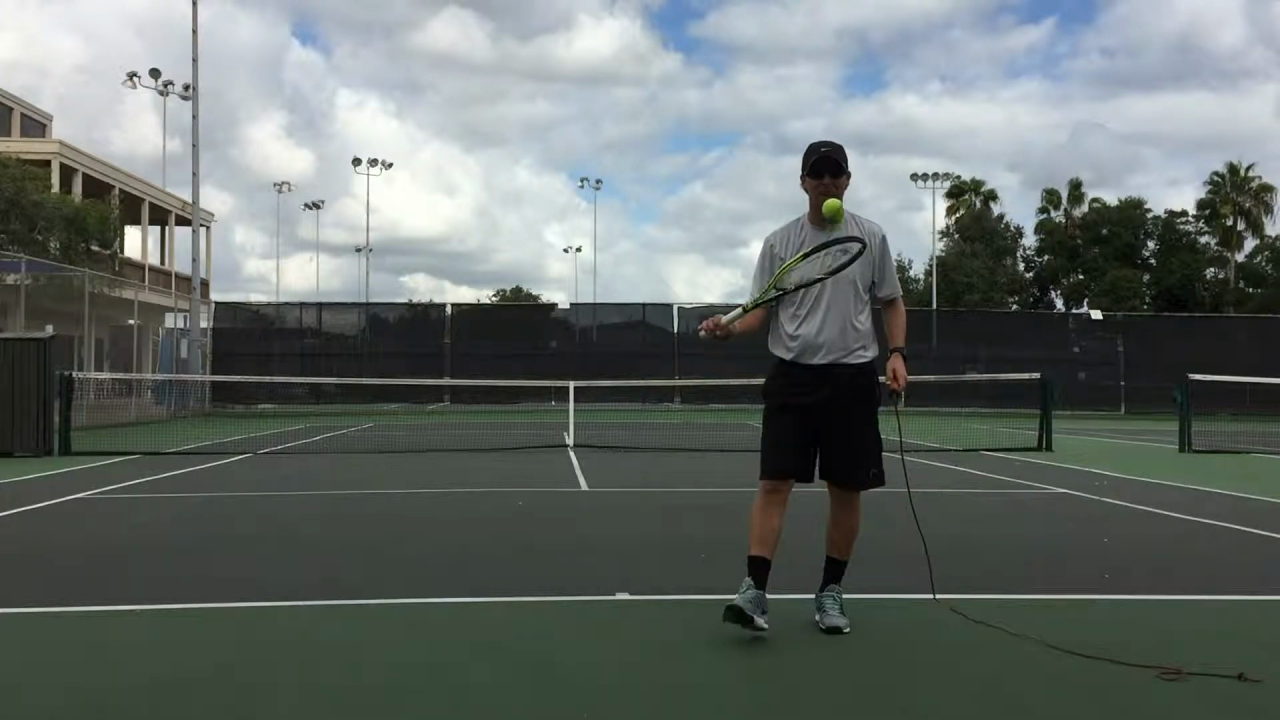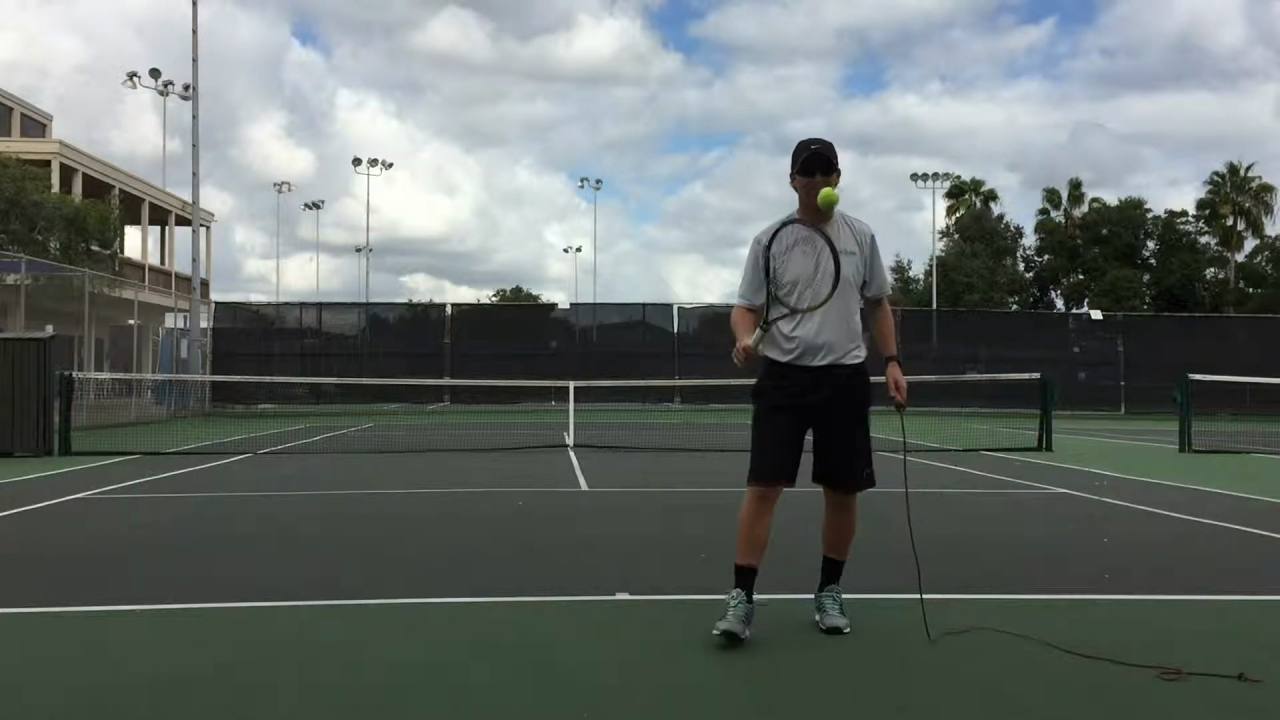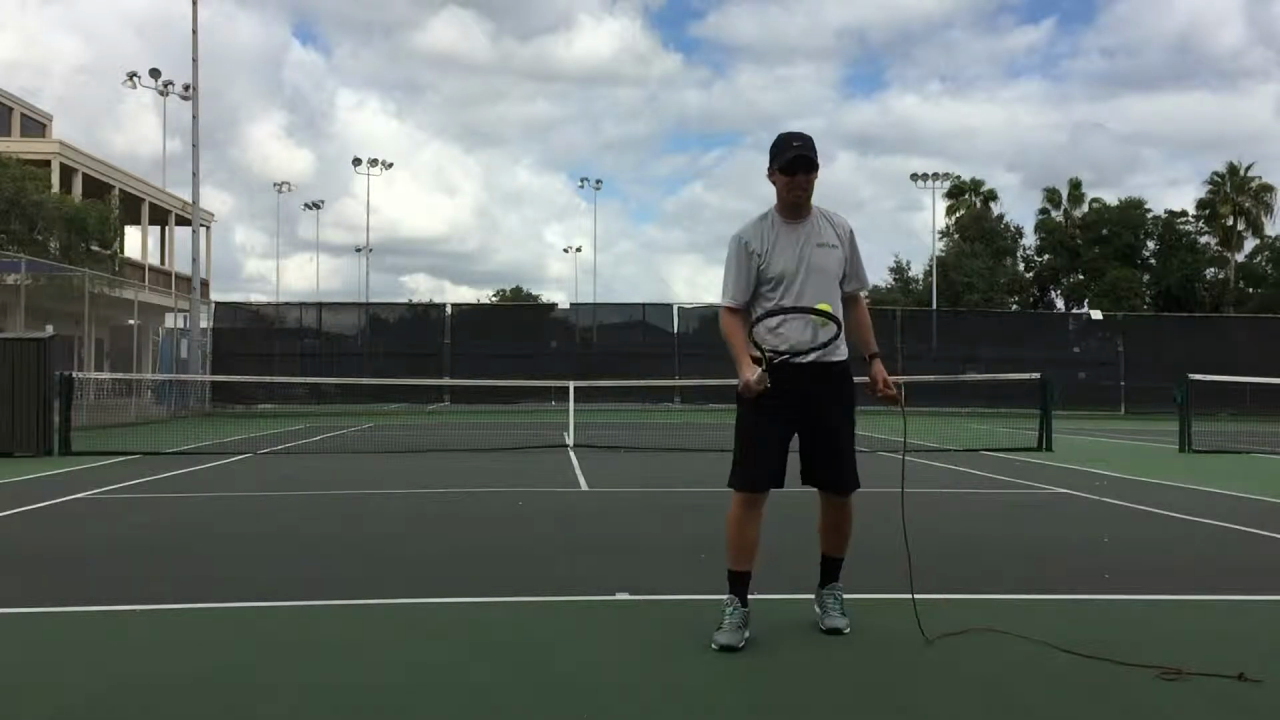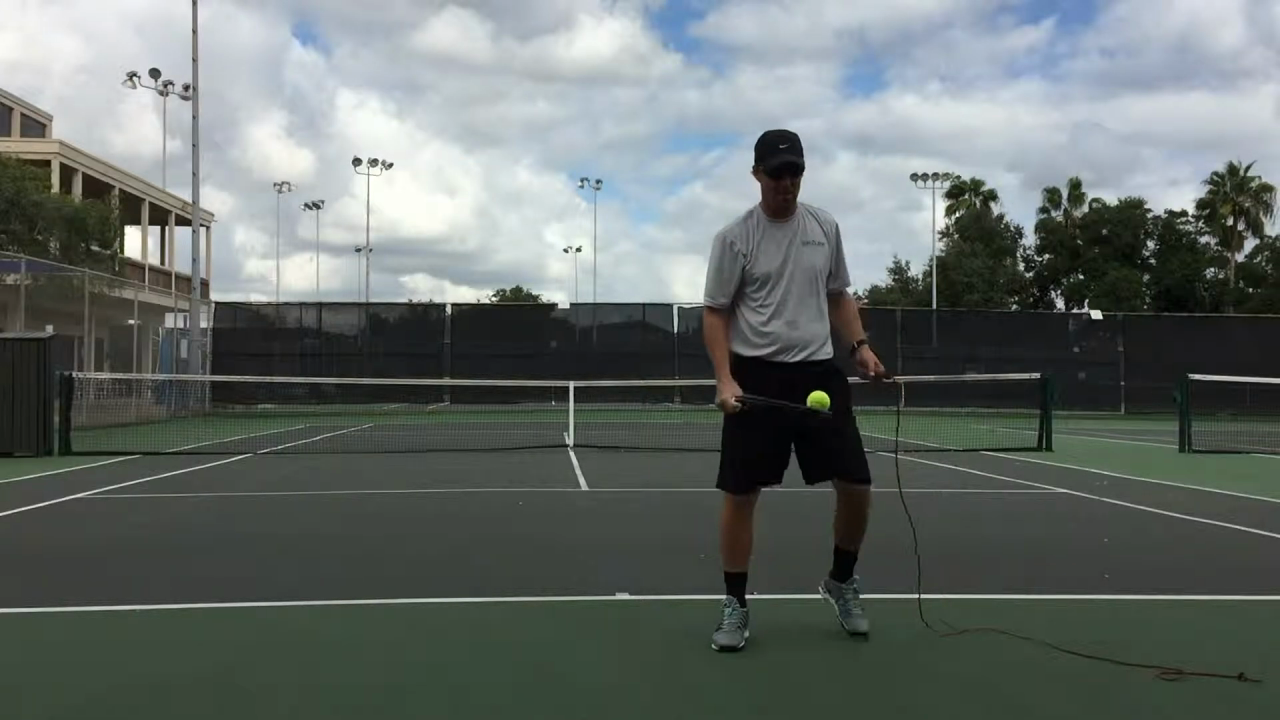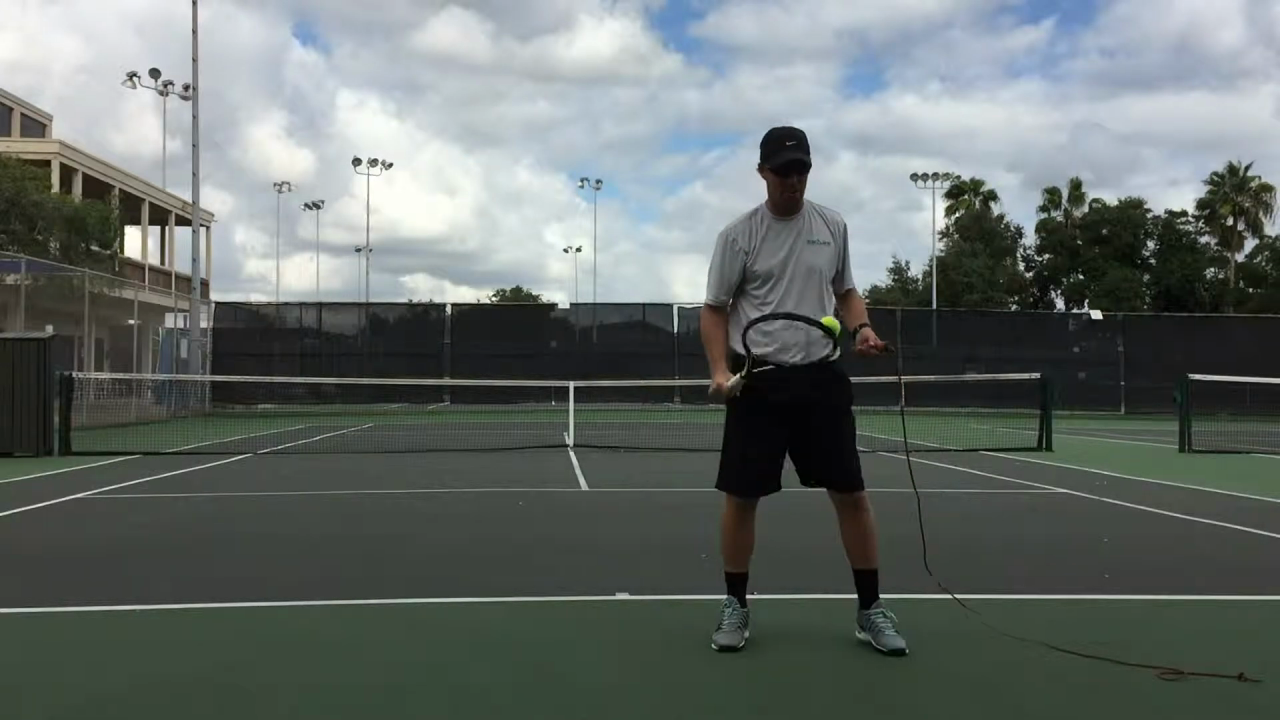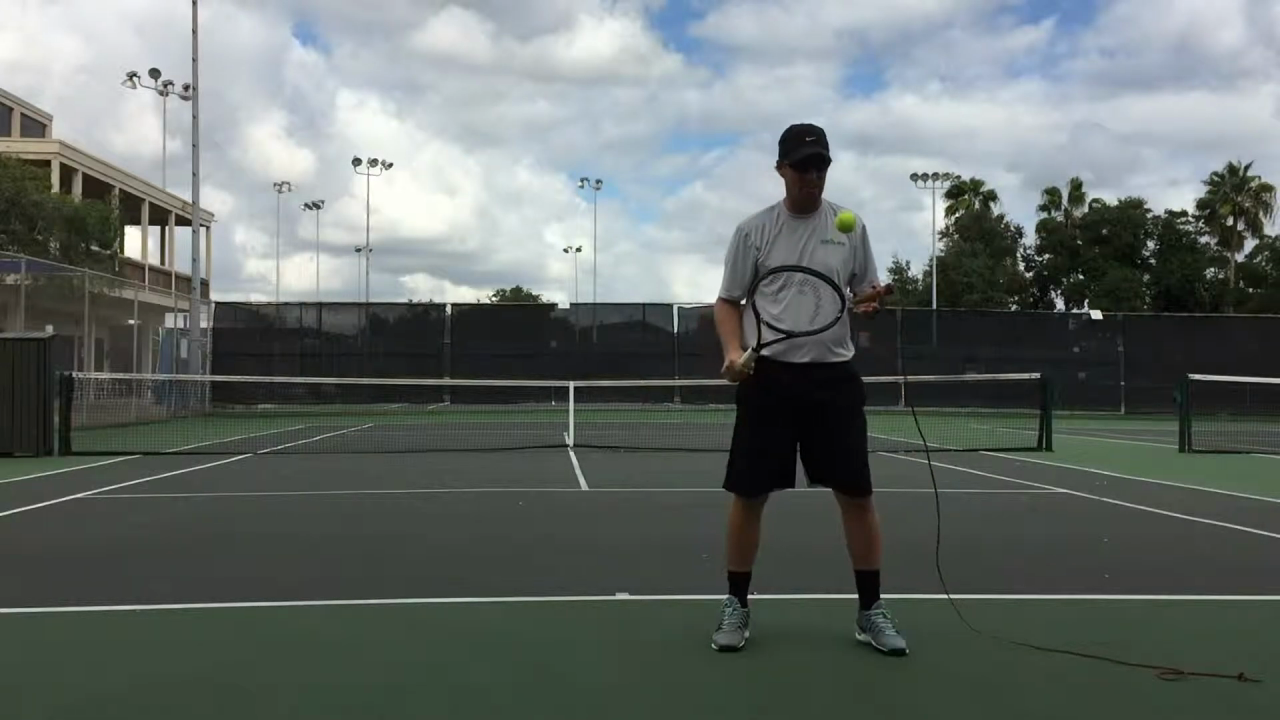
dt=0.2s
person 1, frame 1
left shoulder: (871, 237)
right shoulder: (780, 241)
left elbow: (891, 303)
right elbow: (760, 308)
left wrist: (896, 353)
right wrist: (731, 326)
left hip: (852, 376)
right hip: (791, 375)
left knee: (846, 488)
right knee: (774, 483)
left ankle: (829, 592)
right ankle: (754, 593)
person 1, frame 2
left shoulder: (861, 236)
right shoulder: (769, 240)
left elbow: (878, 305)
right elbow: (746, 307)
left wrist: (891, 362)
right wrist: (745, 339)
left hip: (845, 377)
right hip: (784, 379)
left knee: (844, 491)
right knee: (763, 486)
left ankle: (828, 592)
right ankle: (741, 600)
person 1, frame 3
left shoulder: (840, 231)
right shoulder: (750, 238)
left elbow: (853, 300)
right elbow: (732, 311)
left wrist: (874, 359)
right wrist: (746, 365)
left hip: (830, 375)
right hip: (770, 379)
left knee: (838, 492)
right knee: (750, 491)
left ankle: (827, 588)
right ankle: (736, 605)
person 1, frame 4
left shoulder: (826, 227)
right shoulder: (735, 237)
right elbow: (716, 312)
left wrist: (860, 345)
right wrist: (725, 377)
left hip: (819, 373)
right hip: (757, 377)
left knee: (854, 485)
right knee: (739, 492)
left ankle: (841, 581)
right ankle: (735, 605)
person 1, frame 5
left shoulder: (831, 226)
right shoulder: (737, 234)
left elbow: (846, 293)
right elbow: (714, 308)
left wrist: (861, 328)
right wrist: (718, 366)
left hip: (821, 376)
right hip: (757, 379)
left knee: (850, 492)
right knee: (741, 494)
left ankle: (870, 609)
right ankle: (736, 605)
person 1, frame 6
left shoulder: (849, 227)
right shoulder: (753, 230)
left elbow: (864, 292)
right elbow: (727, 301)
left wrist: (870, 301)
right wrist: (733, 350)
left hip: (834, 376)
right hip: (768, 377)
left knee: (856, 493)
right knee: (748, 494)
left ankle: (871, 611)
right ankle: (736, 606)
